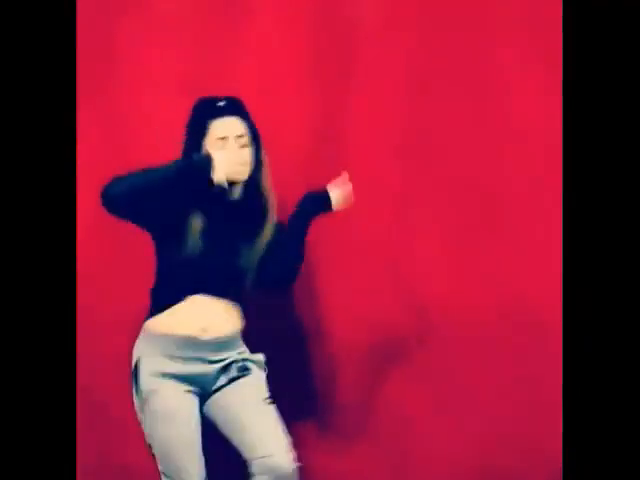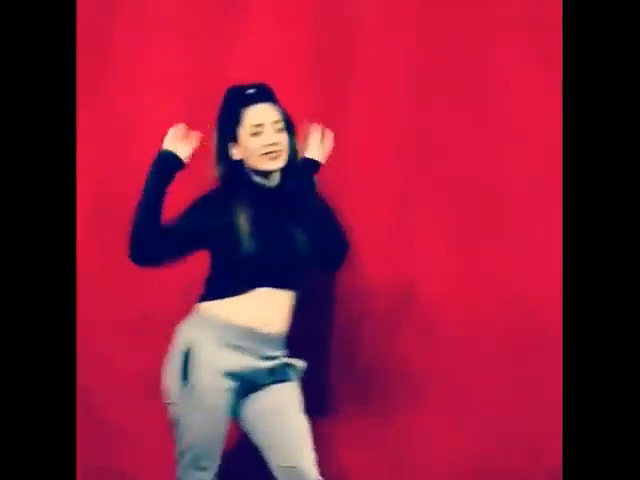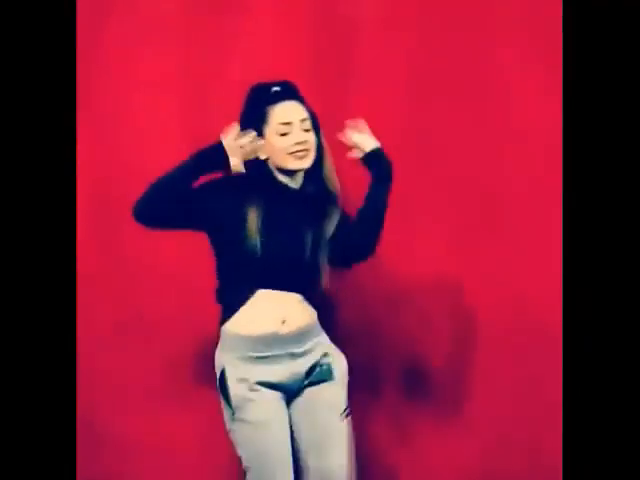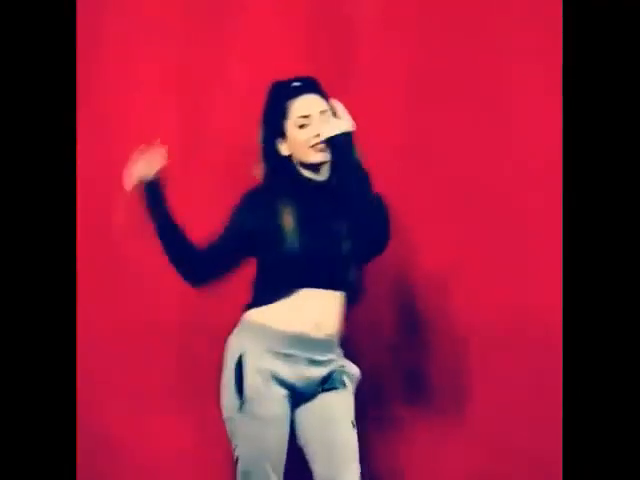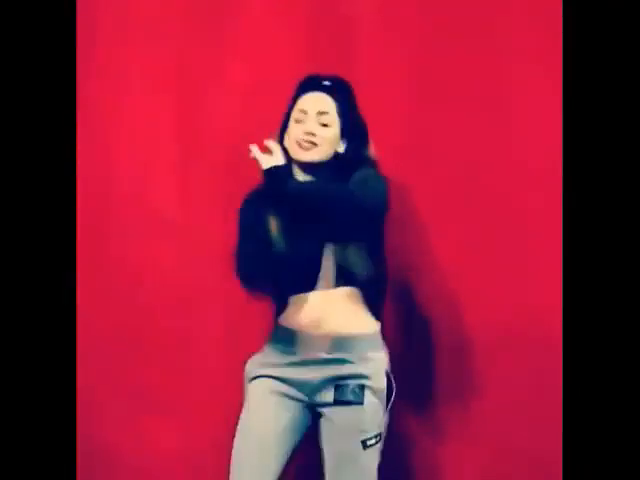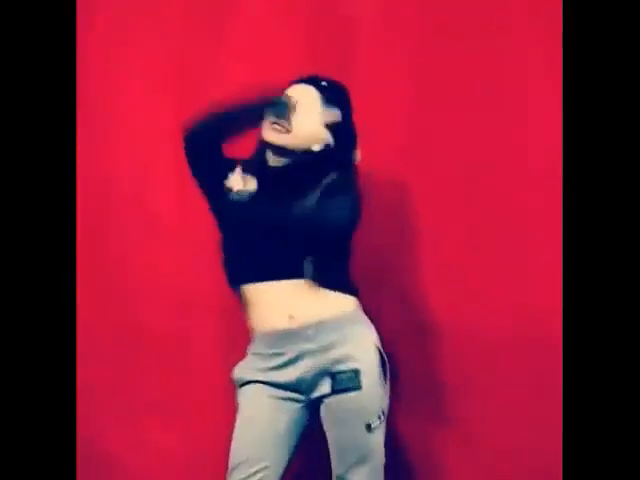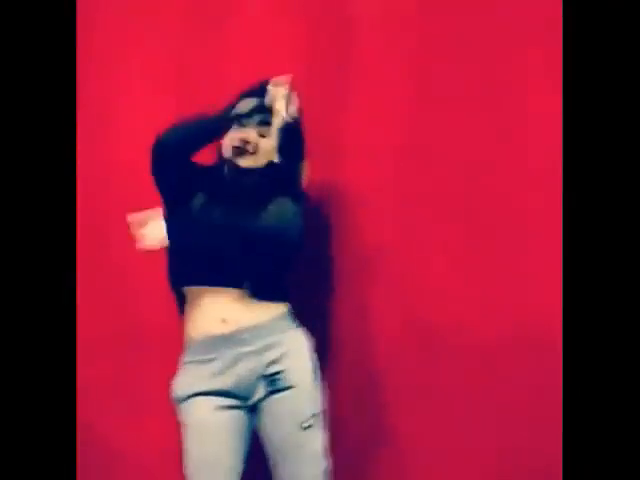
dt=0.3s
person 1, frame 1
left shoulder: (258, 217)
right shoulder: (176, 206)
left elbow: (278, 275)
right elbow: (115, 194)
left wrist: (308, 210)
right wrist: (197, 171)
left hip: (229, 359)
right hip: (164, 360)
person 1, frame 2
left shoulder: (300, 201)
right shoulder: (220, 205)
left elbow: (334, 255)
right elbow: (144, 251)
left wrist: (310, 176)
right wrist: (163, 167)
left hip: (273, 358)
right hip: (212, 347)
person 1, frame 3
left shoulder: (320, 203)
right shoulder: (230, 196)
left elbow: (355, 249)
right elbow: (149, 211)
left wrist: (379, 170)
right wrist: (210, 158)
left hip: (311, 353)
right hip: (247, 360)
person 1, frame 4
left shoulder: (354, 193)
right shoulder: (263, 202)
left elbow: (374, 238)
right elbow: (200, 269)
left wrist: (342, 152)
right wrist: (154, 193)
left hip: (326, 361)
right hip: (263, 355)
person 1, frame 5
left shoulder: (364, 184)
right shoulder: (261, 204)
left elbow: (348, 209)
right elbow: (252, 273)
left wrist: (281, 178)
left hip: (356, 360)
right hip: (286, 361)
person 1, frame 6
left shoulder: (335, 186)
right shoulder: (233, 182)
left elbow: (328, 227)
right elbow: (199, 137)
left wrist: (251, 203)
right wrist: (280, 104)
left hip: (341, 345)
right hip: (268, 357)
person 1, frame 7
left shoulder: (284, 204)
right shoulder: (190, 189)
left elbow: (275, 239)
right elbow: (167, 148)
left wrist: (175, 230)
right wrist: (250, 105)
left hip: (276, 351)
right hip: (205, 364)
